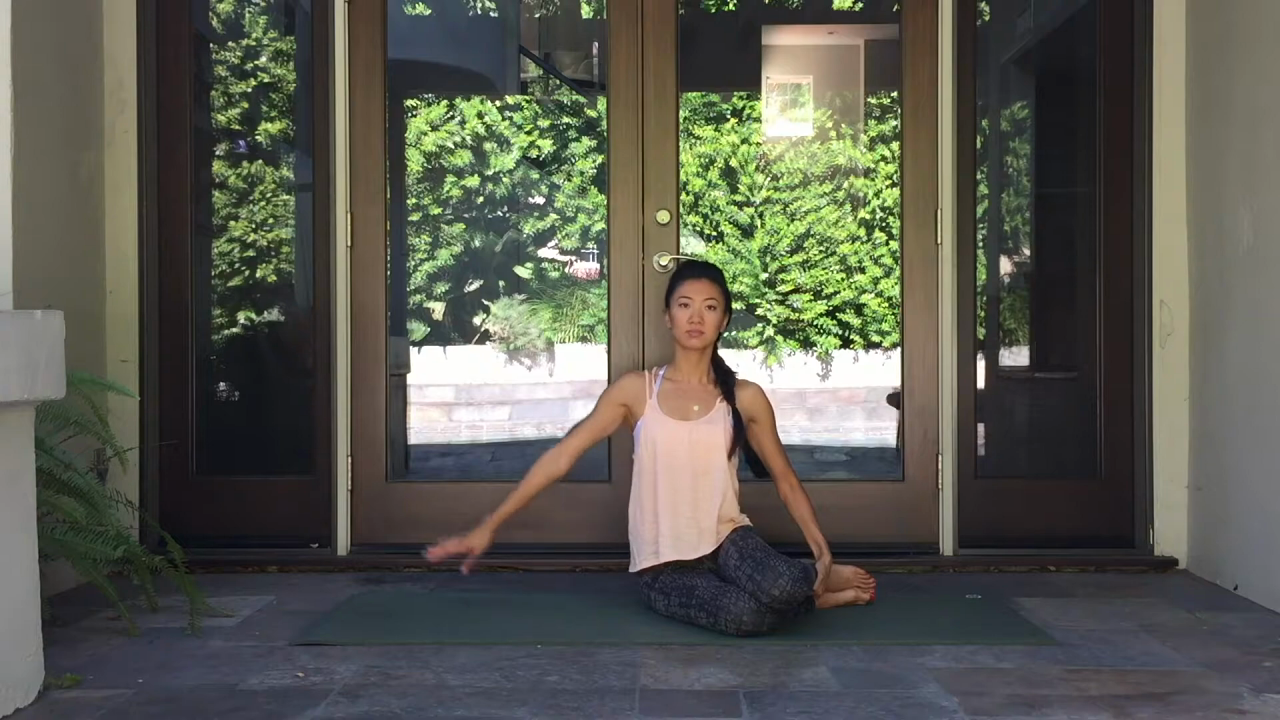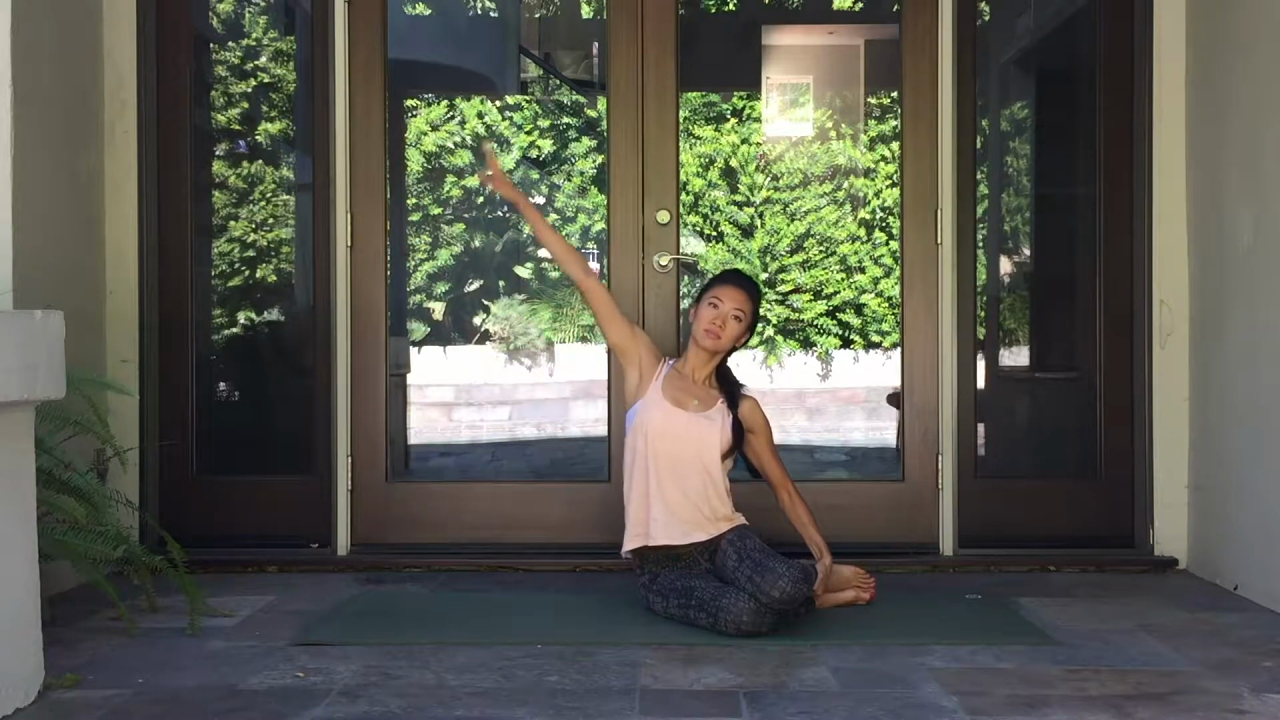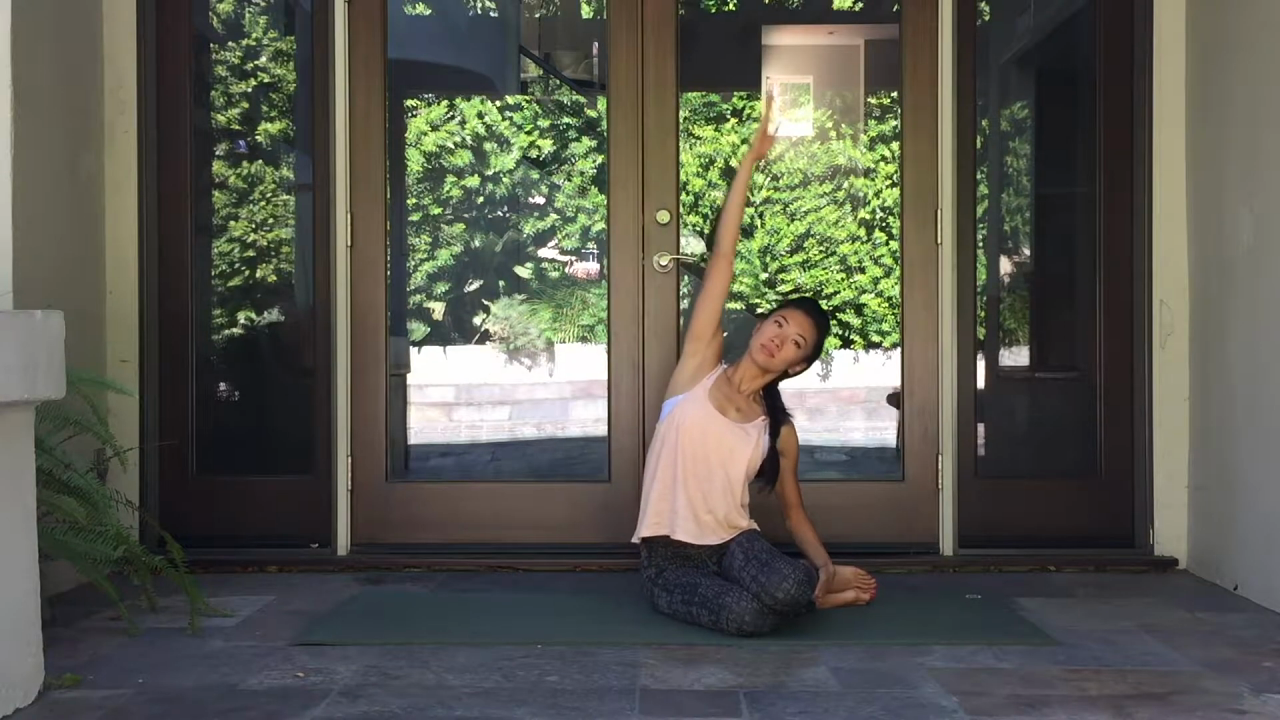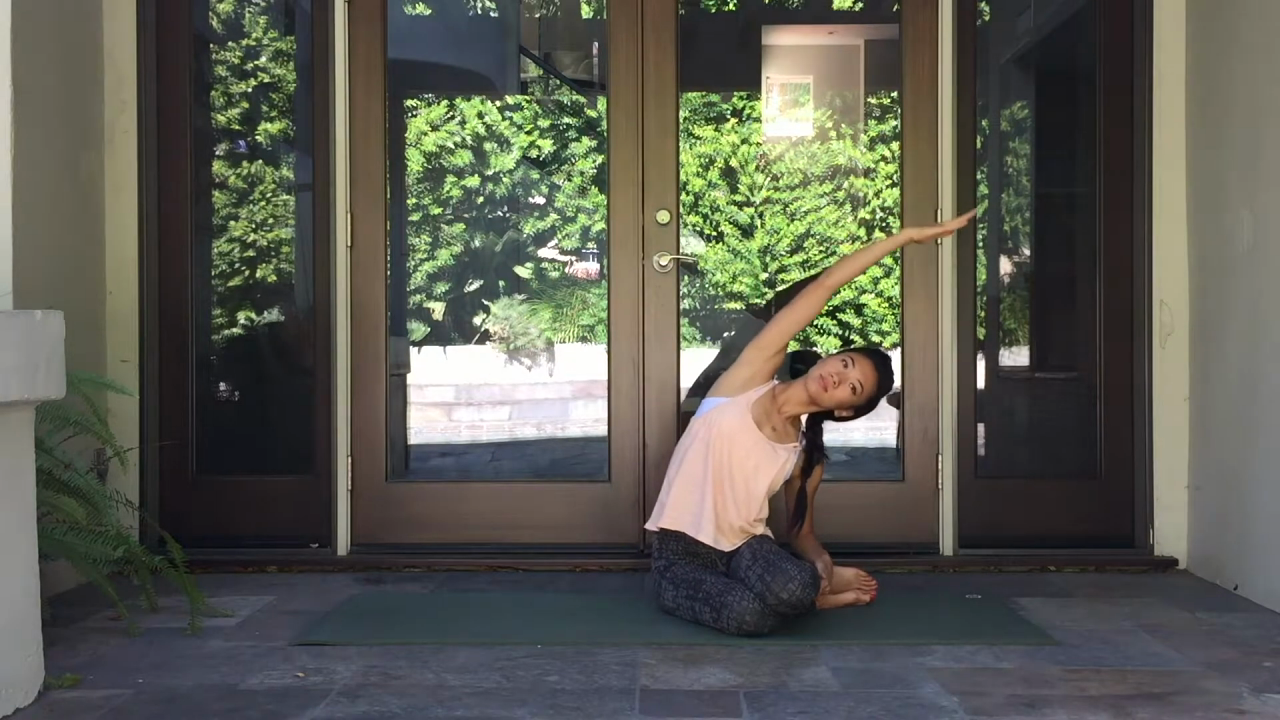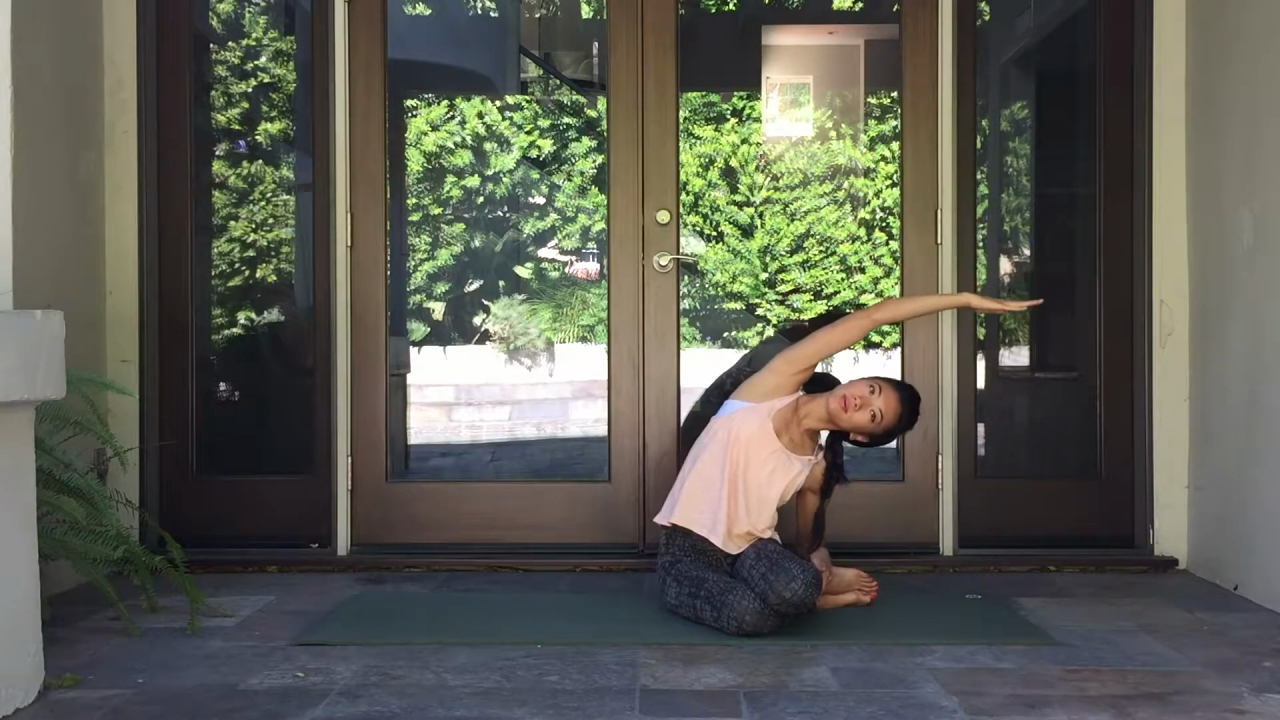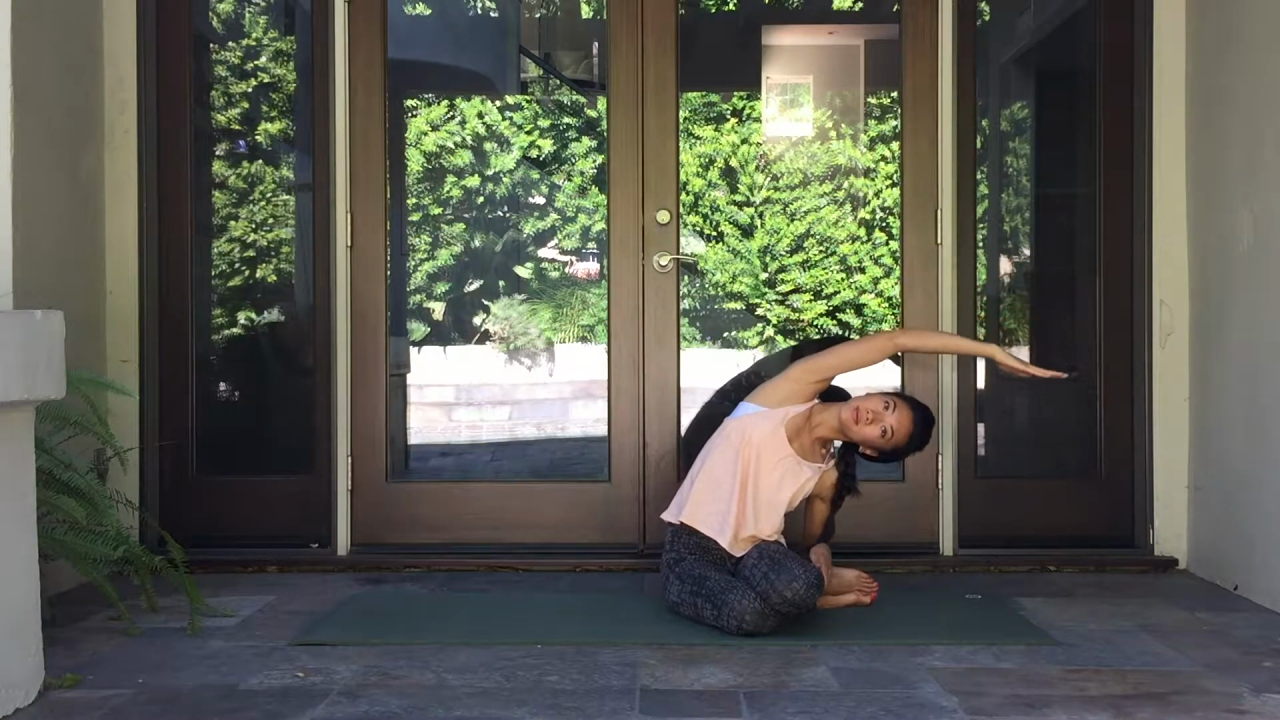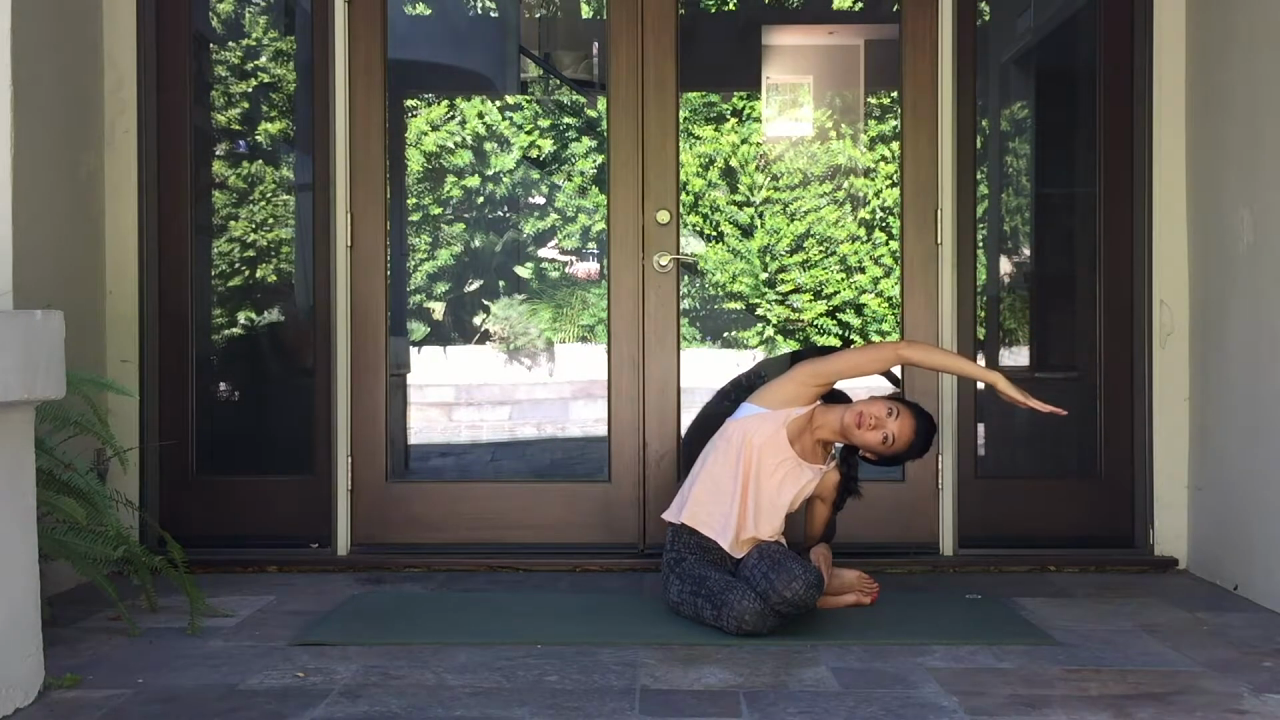
dt=0.7s
person 1, frame 1
left shoulder: (745, 397)
right shoulder: (636, 389)
left elbow: (784, 479)
right elbow: (560, 457)
left wrist: (823, 553)
right wrist: (488, 527)
left hip: (727, 541)
right hip: (661, 566)
left knee: (782, 587)
right knee: (744, 615)
left ankle: (816, 579)
right ankle: (817, 594)
person 1, frame 2
left shoulder: (743, 411)
right shoulder: (645, 367)
left elbow: (782, 487)
right elbow: (586, 280)
left wrist: (825, 558)
right wrist: (519, 200)
left hip: (725, 538)
right hip: (660, 555)
left knee: (779, 587)
right knee: (743, 617)
left ankle: (823, 580)
right ankle: (806, 591)
person 1, frame 3
left shoulder: (779, 432)
right shoulder: (700, 367)
left elbow: (793, 511)
right elbow: (721, 258)
left wrist: (826, 566)
right wrist: (749, 161)
left hip: (733, 541)
right hip: (670, 556)
left knee: (784, 588)
right knee: (746, 616)
left ankle: (815, 585)
right ankle: (811, 592)
person 1, frame 4
left shoulder: (805, 458)
right shoulder: (754, 374)
left elbow: (802, 533)
right elbow: (823, 287)
left wrist: (822, 565)
right wrist: (908, 235)
left hip: (744, 546)
right hip: (679, 549)
left knee: (794, 588)
right knee: (749, 615)
left ankle: (816, 585)
right ankle: (815, 592)
person 1, frame 5
left shoulder: (819, 469)
right shoulder: (778, 384)
left elbow: (809, 539)
right elbow: (870, 318)
left wrist: (820, 563)
right wrist: (965, 300)
left hip: (750, 549)
right hip: (687, 547)
left knee: (796, 588)
right knee: (749, 615)
right ankle: (819, 591)
person 1, frame 6
right shoulder: (796, 388)
left elbow: (814, 537)
right elbow: (894, 341)
left wrist: (819, 553)
right wrist: (993, 351)
left hip: (753, 551)
right hip: (692, 548)
left knee: (797, 585)
right knee: (749, 616)
right ankle: (822, 591)
person 1, frame 7
right shoulder: (797, 390)
left elbow: (815, 537)
right elbow: (900, 352)
left wrist: (819, 552)
right wrist: (994, 379)
left hip: (754, 551)
right hip: (693, 549)
left knee: (796, 586)
right knee: (749, 615)
left ankle: (816, 586)
right ankle: (821, 589)
